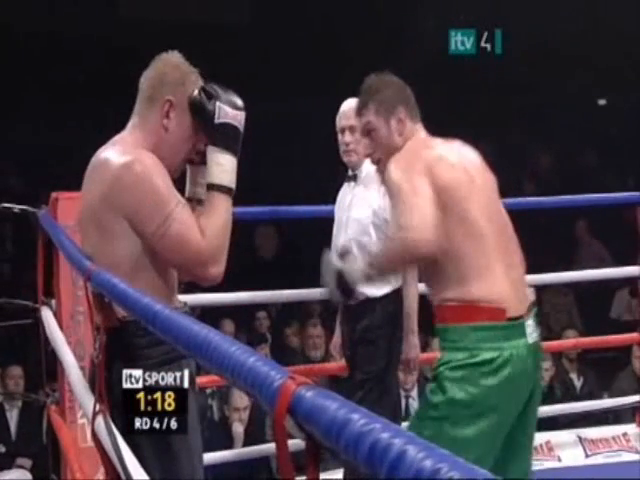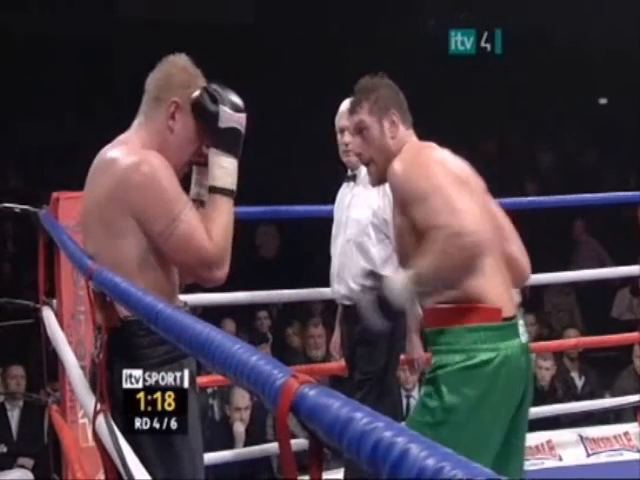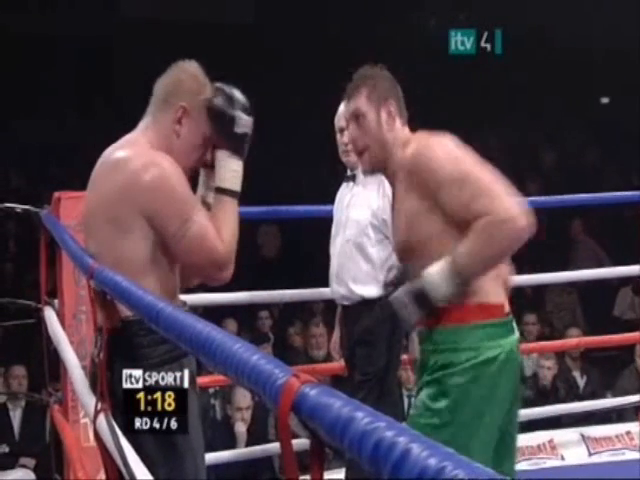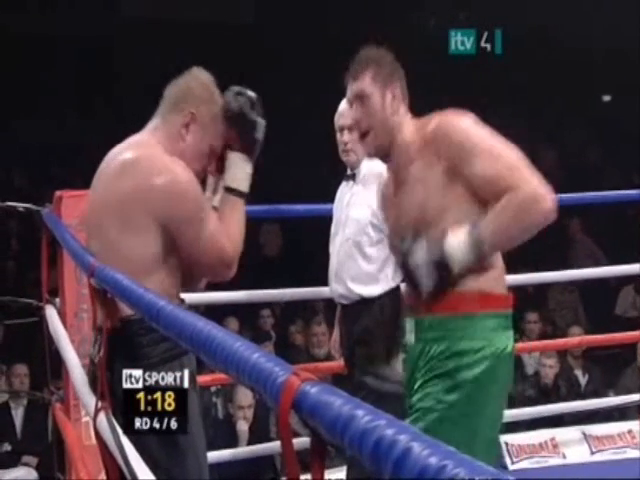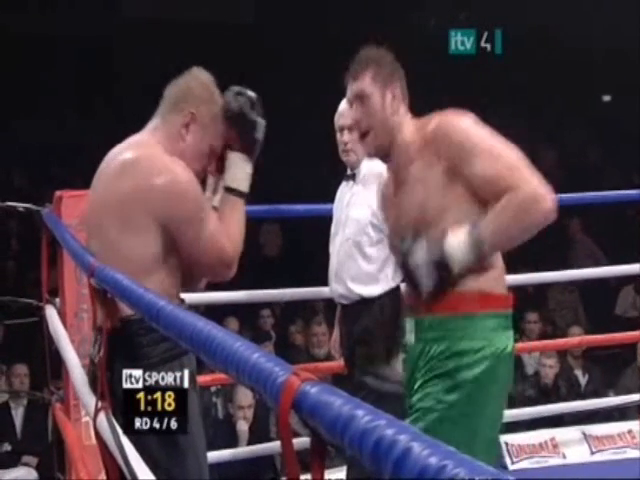
dt=0.5s
person 1, frame 1
left shoulder: (111, 160)
right shoulder: (137, 167)
left elbow: (178, 261)
right elbow: (208, 264)
left wrist: (199, 176)
right wrist: (223, 157)
left hip: (129, 350)
right hip: (148, 355)
person 1, frame 2
left shoulder: (113, 160)
right shoulder: (145, 167)
left elbow: (178, 266)
right elbow: (212, 265)
left wrist: (203, 181)
right wrist: (225, 161)
left hip: (127, 348)
right hip: (150, 352)
person 1, frame 3
left shoulder: (116, 161)
right shoulder: (154, 170)
left elbow: (181, 270)
right elbow: (218, 264)
left wrist: (209, 180)
right wrist: (230, 163)
left hip: (125, 347)
right hip: (152, 351)
person 1, frame 4
left shoulder: (120, 160)
right shoulder: (168, 174)
right elbow: (223, 262)
left wrist: (218, 186)
right wrist: (240, 164)
left hip: (121, 344)
right hip: (151, 348)
person 1, frame 5
left shoulder: (120, 161)
right shoulder: (169, 177)
right elbow: (222, 264)
left wrist: (215, 183)
right wrist: (238, 165)
left hip: (119, 345)
right hip: (150, 350)
person 2, frame 1
left shoulder: (405, 160)
right shoulder: (464, 154)
left elbow: (419, 239)
left wrist: (356, 269)
left hip: (478, 346)
right hip: (521, 338)
person 2, frame 2
left shoulder: (408, 164)
right shoulder: (447, 162)
left elbow: (468, 239)
right elbow: (518, 267)
left wrist: (399, 287)
left hip: (471, 349)
right hip: (507, 342)
person 2, frame 3
left shoulder: (425, 153)
right shoulder: (403, 183)
left elbow: (512, 220)
left wrist: (435, 283)
left hip: (468, 347)
right hip: (480, 343)
person 2, frame 4
left shoulder: (446, 133)
right shoulder: (391, 186)
left elbow: (537, 200)
left wrist: (454, 250)
left hip: (467, 337)
right hip: (433, 338)
person 2, frame 5
left shoulder: (450, 131)
right shoulder: (389, 191)
left elbow: (538, 201)
left wrist: (452, 248)
left hip: (473, 335)
right hip: (429, 341)
person 3, frame 1
left shoulder: (388, 184)
right shoulder: (345, 191)
left elbow: (410, 263)
left wrist: (411, 334)
right wrist: (340, 324)
left hip: (382, 311)
right hip: (354, 311)
left knee: (367, 411)
right knee: (378, 408)
person 3, frame 2
left shoulder: (387, 184)
right shoulder: (344, 190)
right wrist: (340, 323)
left hip: (381, 312)
right hip: (353, 312)
left knee: (366, 410)
right knee: (380, 408)
person 3, frame 3
left shoulder: (386, 183)
right shoulder: (344, 190)
right wrist: (339, 323)
left hip: (379, 312)
right hip: (353, 312)
left knee: (366, 410)
right knee: (380, 407)
person 3, frame 4
left shoulder: (385, 180)
right shoulder: (344, 188)
left wrist: (405, 318)
right wrist: (339, 319)
left hip: (379, 310)
right hip: (353, 310)
left knee: (369, 407)
right knee: (379, 405)
person 3, frame 5
left shoulder: (384, 180)
right shoulder: (343, 187)
left wrist: (402, 319)
left hip: (377, 311)
right hip: (351, 311)
left knee: (370, 407)
right knee: (371, 405)
